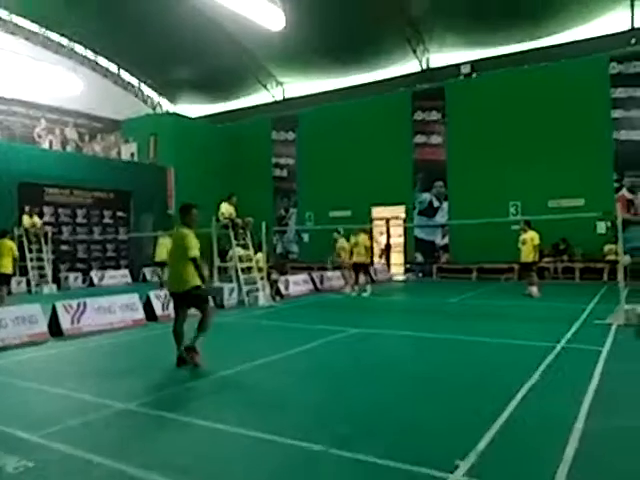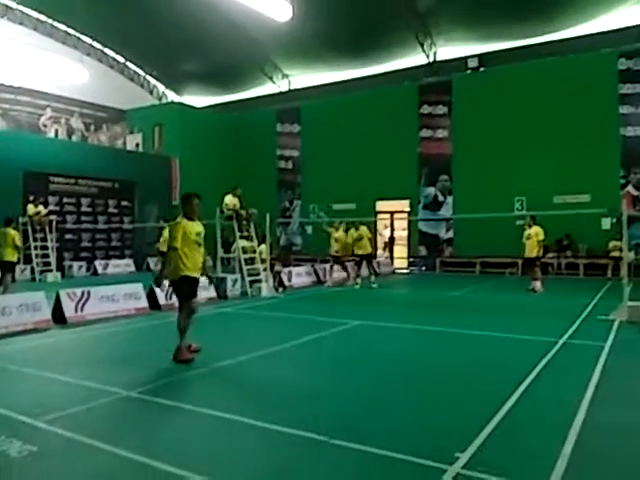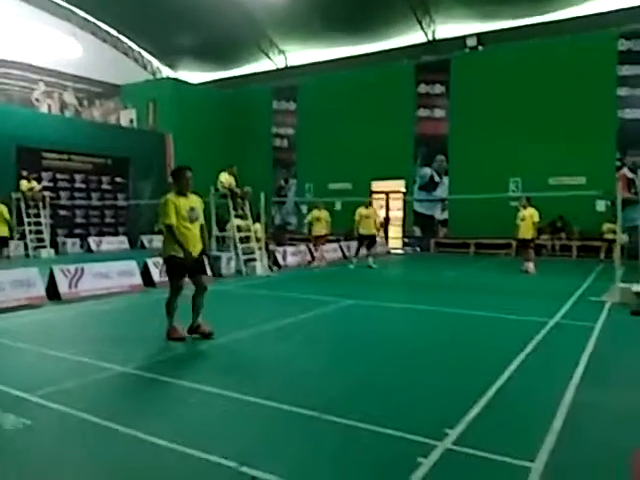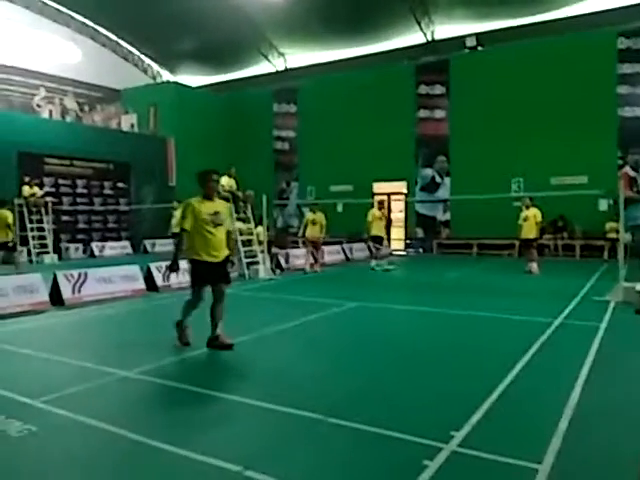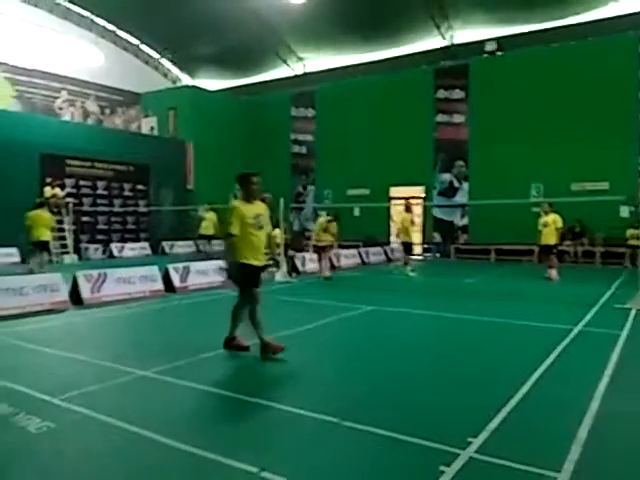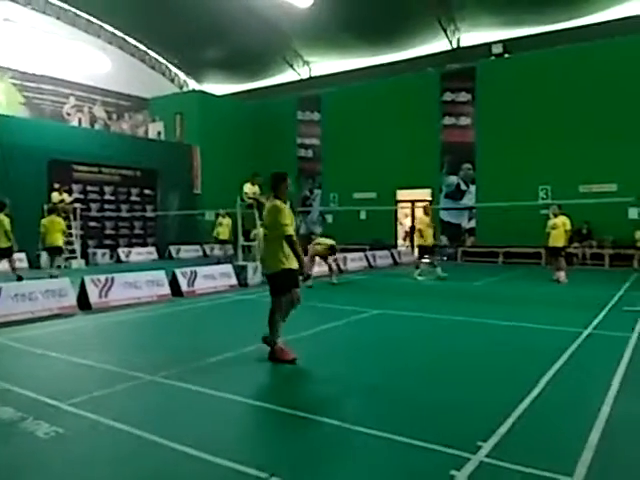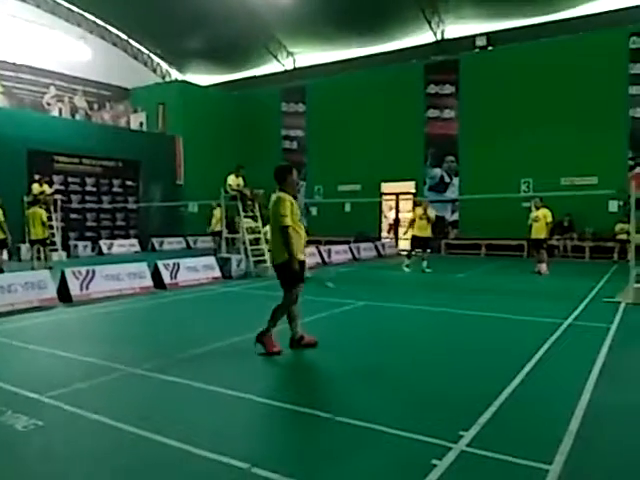
dt=0.5s
person 1, frame 1
left shoulder: (180, 234)
right shoulder: (186, 235)
right elbow: (194, 259)
left wrist: (199, 278)
right wrist: (204, 281)
left hip: (176, 284)
right hip: (187, 283)
left knee: (180, 318)
right knee: (207, 311)
left ankle: (181, 354)
right ankle: (193, 345)
person 1, frame 2
left shoulder: (199, 225)
right shoulder: (179, 224)
right elbow: (172, 250)
left wrist: (205, 271)
right wrist: (163, 272)
left hip: (192, 273)
right hip: (182, 274)
left knee: (185, 309)
right knee: (190, 309)
left ankle: (184, 344)
right ankle: (180, 348)
person 1, frame 3
left shoulder: (197, 200)
right shoulder: (169, 201)
right elbow: (170, 228)
left wrist: (205, 250)
right wrist: (185, 250)
left hip: (195, 252)
right hip: (176, 253)
left knee: (202, 286)
right knee: (176, 290)
left ankle: (195, 324)
right ankle: (171, 327)
person 1, frame 4
left shoulder: (224, 205)
right shoulder: (193, 205)
left elbow: (228, 232)
right elbow: (183, 233)
left wrist: (231, 255)
right wrist: (175, 258)
left hip: (220, 258)
right hip: (200, 258)
left knee: (220, 295)
right knee: (198, 297)
left ankle: (215, 335)
right ankle: (182, 323)
person 1, frame 5
left shoulder: (263, 207)
right shoulder: (237, 208)
left elbow: (267, 233)
right elbow: (231, 237)
right wrist: (231, 264)
left hip: (257, 261)
right hip: (244, 262)
left knee: (244, 300)
right knee: (254, 300)
left ankle: (231, 337)
right ankle: (264, 343)
person 1, frame 6
left shoulder: (274, 206)
right shoulder: (279, 208)
right elbow: (289, 239)
right wrist: (303, 264)
left hip: (285, 263)
right hip: (278, 264)
left knee: (293, 300)
right knee: (278, 305)
left ankle: (274, 337)
right ankle: (276, 347)
person 1, frame 7
left shoulder: (288, 199)
right shoulder: (283, 199)
right elbow: (285, 231)
left wrist: (297, 257)
right wrist: (294, 259)
left hip: (293, 257)
right hip: (288, 258)
left knee: (292, 297)
right knee: (291, 298)
left ankle: (296, 336)
right ankle: (266, 334)
